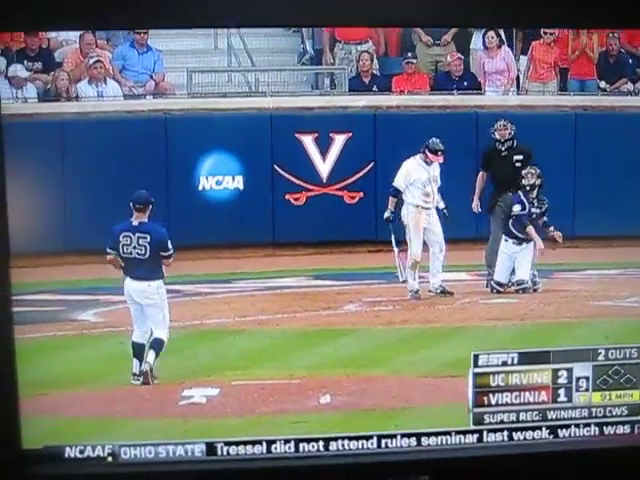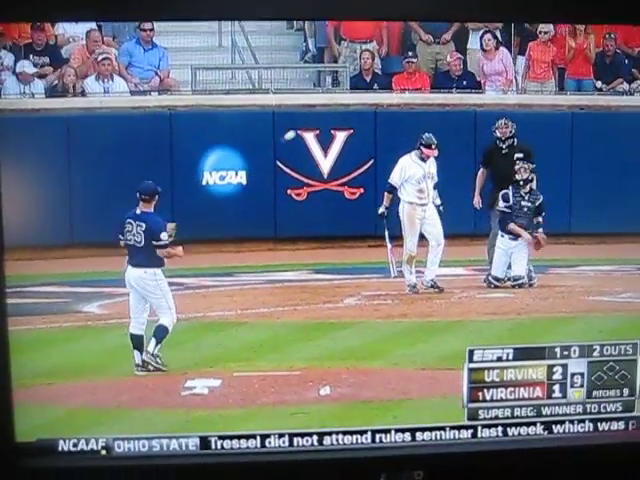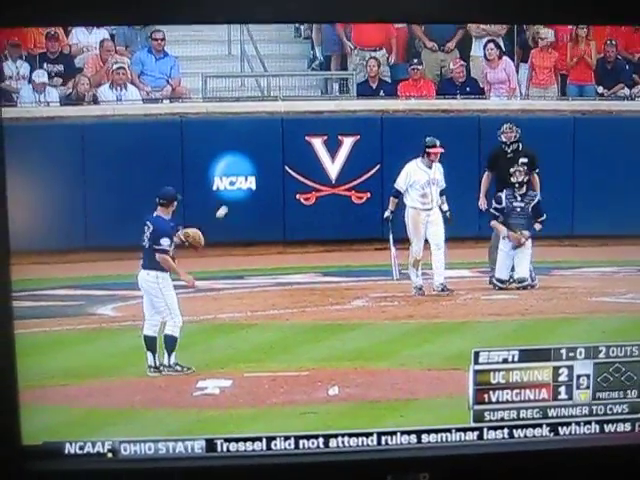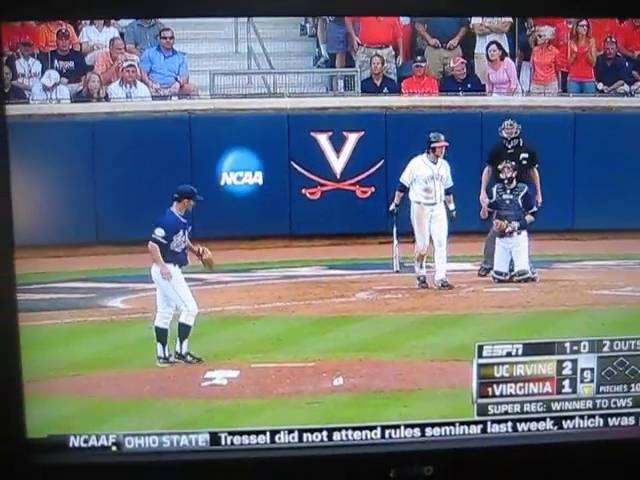
dt=0.2s
person 1, frame 1
left shoulder: (119, 230)
right shoulder: (158, 232)
left elbow: (110, 258)
right elbow: (168, 261)
left hip: (130, 285)
right hip: (152, 287)
left knee: (140, 329)
right knee: (160, 330)
left ankle: (137, 372)
right ankle: (148, 363)
person 1, frame 2
left shoulder: (128, 218)
right shoulder: (157, 222)
right elbow: (163, 252)
right wrist: (177, 252)
left hip: (131, 272)
right hip: (150, 274)
left knee: (137, 319)
right knee: (168, 315)
left ankle: (140, 362)
right ankle: (151, 352)
person 1, frame 3
left shoulder: (152, 220)
right shoulder: (164, 226)
right elbow: (162, 256)
left wrist: (176, 239)
right wrist: (182, 274)
left hip: (145, 275)
right hip: (157, 277)
left knee: (151, 321)
right knee: (173, 320)
left ankle: (152, 364)
right ankle: (169, 364)
person 1, frame 4
left shoulder: (181, 218)
right shoulder: (169, 220)
right elbow: (152, 244)
left wrist: (193, 248)
right wrist: (162, 266)
left hip: (166, 271)
right hip: (168, 271)
left knee: (164, 313)
right knee: (189, 308)
left ankle: (162, 355)
right ankle: (181, 352)
person 2, frame 1
left shoulder: (523, 152)
right shoulder: (490, 153)
right elbow: (483, 175)
right wrist: (476, 198)
right hip: (499, 198)
right knee: (496, 237)
right ankle: (492, 275)
person 2, frame 2
left shoulder: (523, 150)
right shoulder: (491, 150)
left elbow: (530, 173)
right elbow: (483, 172)
right wrist: (477, 194)
right hip: (499, 196)
right knee: (497, 232)
left ankle: (525, 269)
person 2, frame 3
left shoulder: (528, 154)
right shoulder: (496, 154)
left elbow: (534, 176)
right elbow: (488, 175)
right wrist: (482, 196)
right knee: (498, 234)
right ankle: (495, 272)
person 2, frame 4
left shoulder: (528, 150)
right shoulder: (497, 149)
left elbow: (533, 171)
right elbow: (488, 170)
left wrist: (538, 193)
right wrist: (483, 191)
right ankle: (487, 264)
person 3, frame 1
left shoulder: (435, 166)
right shoulder: (410, 165)
right elbow: (396, 189)
left wrist: (442, 207)
right wrist: (389, 211)
left hip: (430, 212)
right hip: (413, 212)
left knee: (438, 247)
right knee: (415, 251)
left ankle: (436, 285)
right ankle: (413, 288)
person 3, frame 2
left shoulder: (432, 162)
right shoulder: (405, 162)
right elbow: (392, 186)
left wrist: (438, 203)
right wrist: (384, 206)
left hip: (428, 208)
right hip: (410, 208)
left knee: (438, 240)
right knee: (410, 247)
left ankle: (429, 279)
right ankle: (410, 282)
person 3, frame 3
left shoulder: (438, 168)
right shoulder: (411, 168)
right elbow: (397, 190)
left wrist: (445, 209)
right wrist: (390, 210)
left hip: (434, 212)
right hip: (415, 213)
left knee: (439, 246)
right knee: (416, 251)
left ankle: (439, 283)
right ankle: (417, 285)
person 3, frame 4
left shoulder: (444, 165)
right shoulder: (416, 163)
left elbow: (447, 188)
right elbow: (403, 184)
left wrist: (452, 208)
right wrist: (395, 204)
left hip: (438, 208)
right hip: (420, 208)
left knee: (441, 243)
right knee: (422, 245)
left ankle: (440, 279)
right ankle: (421, 276)
person 4, frame 1
left shoulder: (542, 201)
right shoulder: (518, 197)
right elbow: (523, 221)
left wrist: (552, 232)
right wrist: (537, 240)
left hip: (527, 246)
right hip: (508, 243)
left knee: (522, 287)
right knee: (497, 288)
left ankle: (532, 277)
person 4, frame 2
left shoulder: (536, 197)
right shoulder: (507, 194)
left elbow: (538, 216)
right elbow: (505, 220)
left wrist: (539, 231)
right wrist: (523, 233)
left hip: (522, 241)
right hip: (504, 239)
left knee: (518, 282)
right knee: (494, 282)
left ankle: (526, 272)
person 4, frame 3
left shoulder: (534, 197)
right shoulder: (503, 196)
left elbow: (540, 221)
right elbow: (493, 220)
left wrist: (528, 233)
right wrist: (501, 229)
left hip: (524, 243)
right hip: (506, 242)
left knee: (522, 284)
right knee: (498, 284)
left ankle: (528, 274)
person 4, frame 4
left shoulder: (523, 190)
right shoulder: (496, 190)
left elbow: (532, 215)
right elbow: (484, 216)
left wrist: (517, 224)
right wrist: (484, 208)
left hip: (519, 236)
right hip: (502, 236)
left knee: (523, 276)
right knee: (499, 277)
left ankle: (528, 267)
